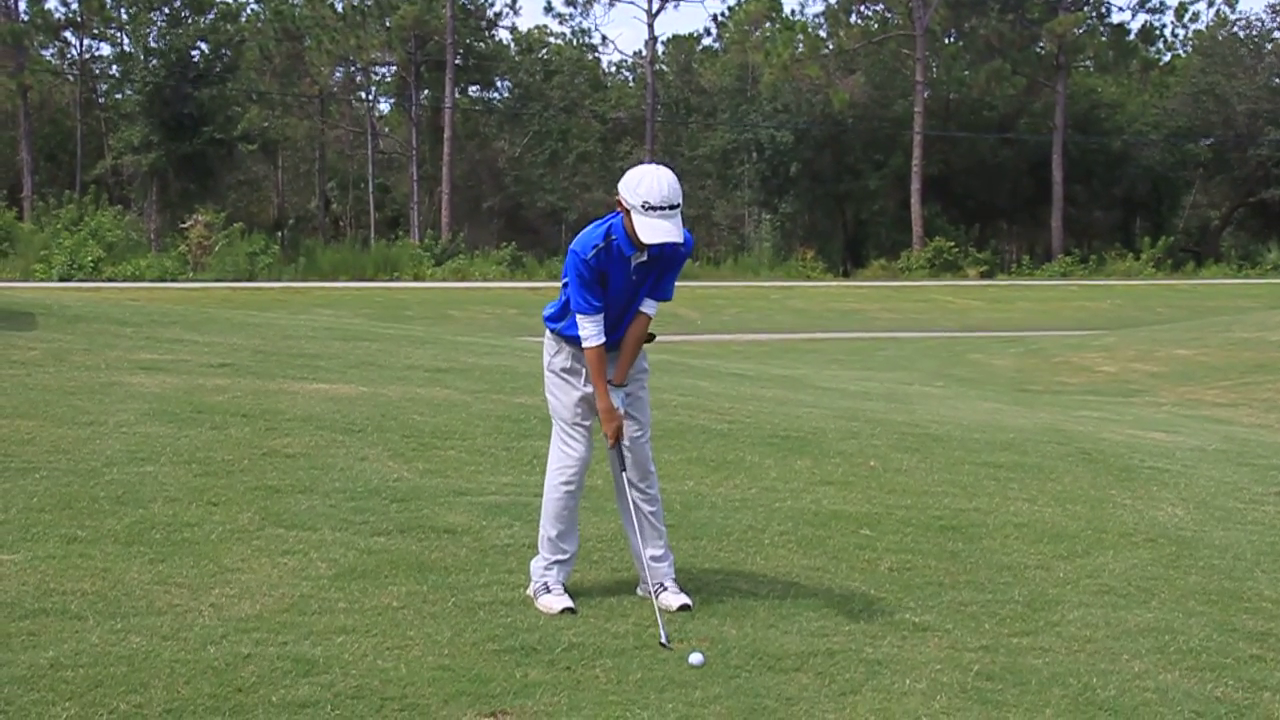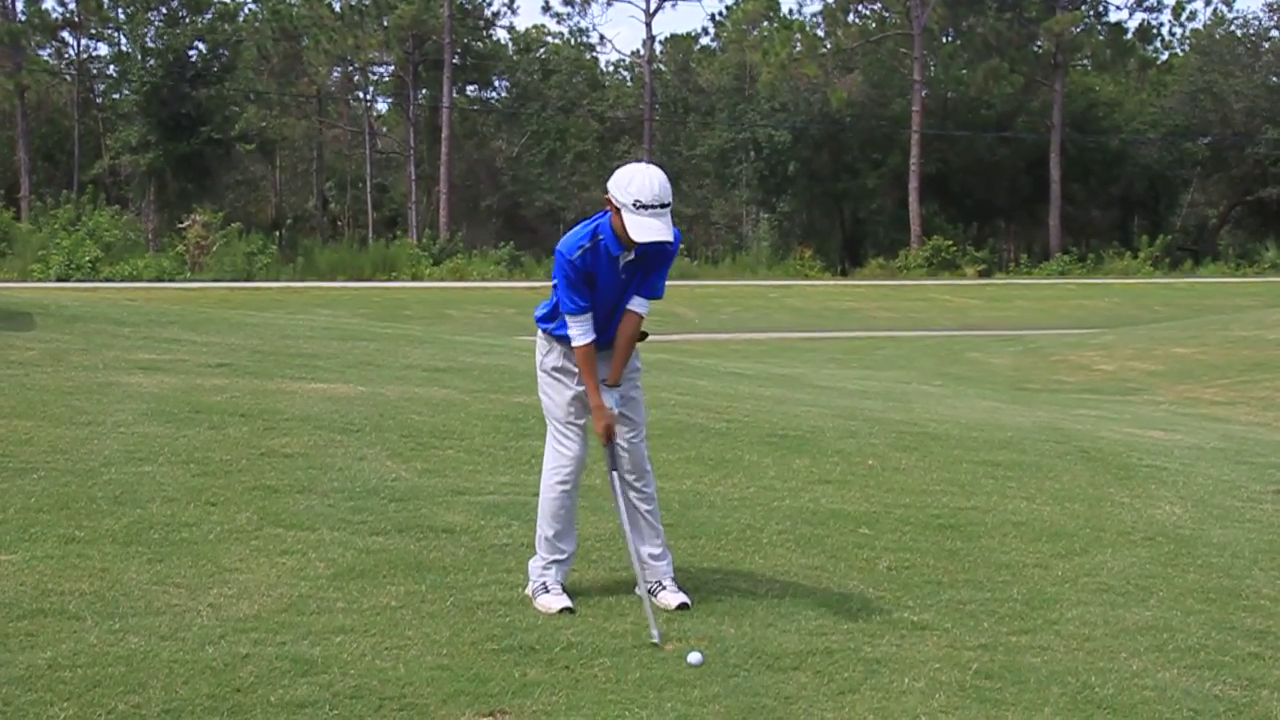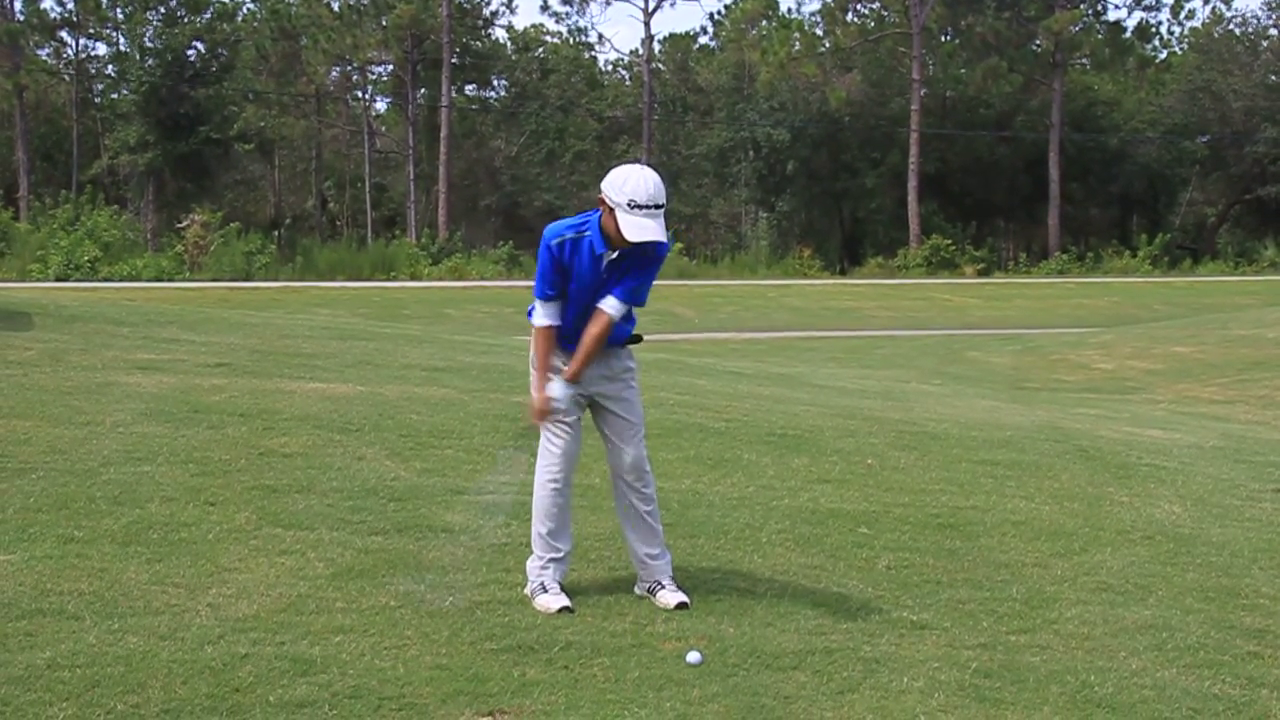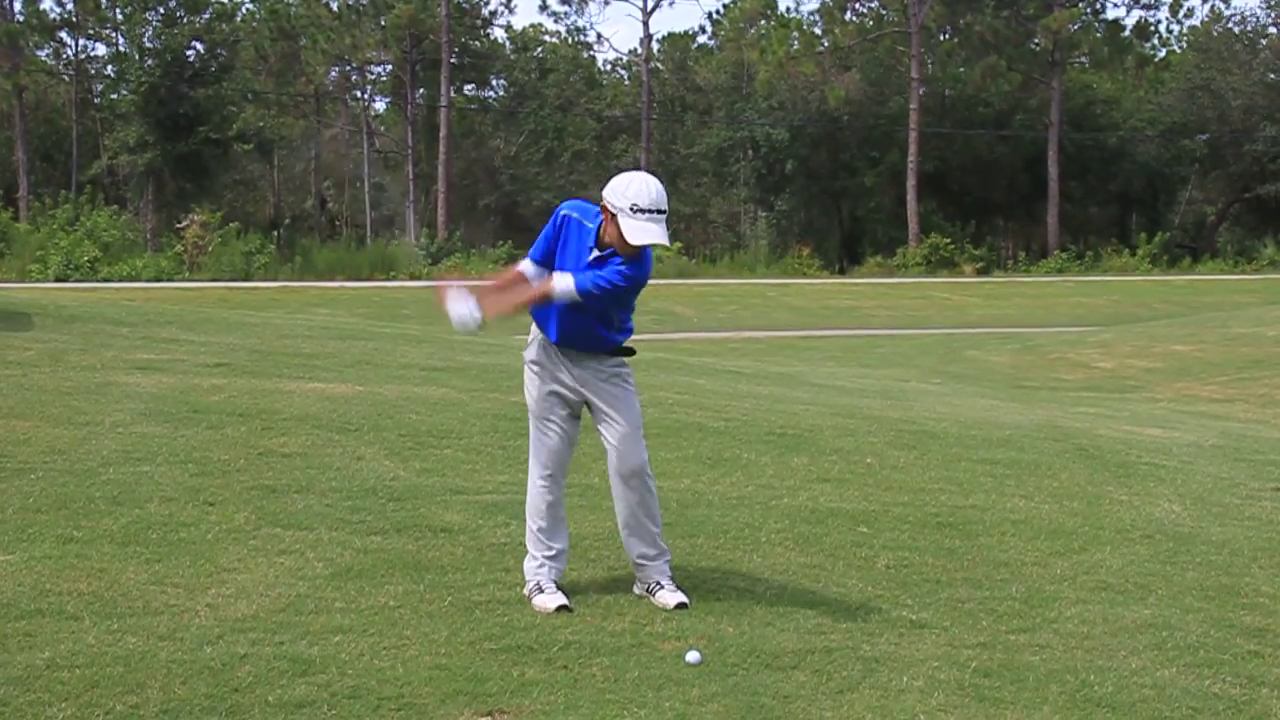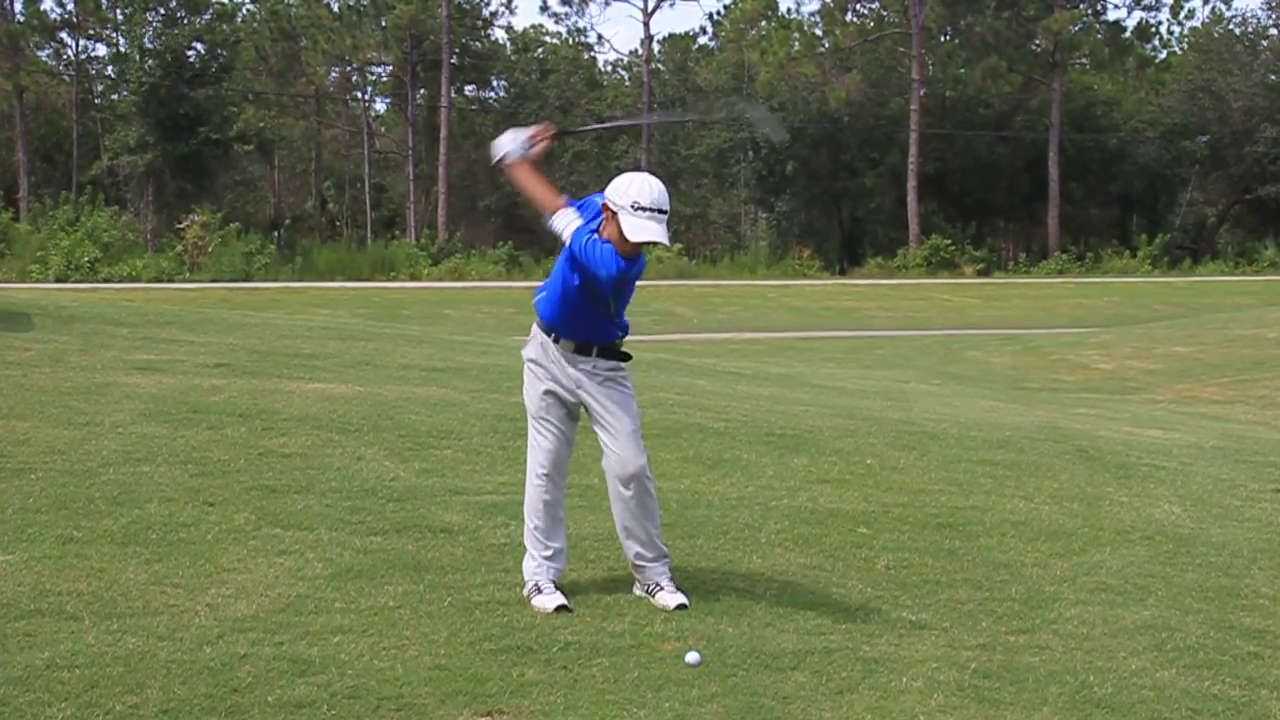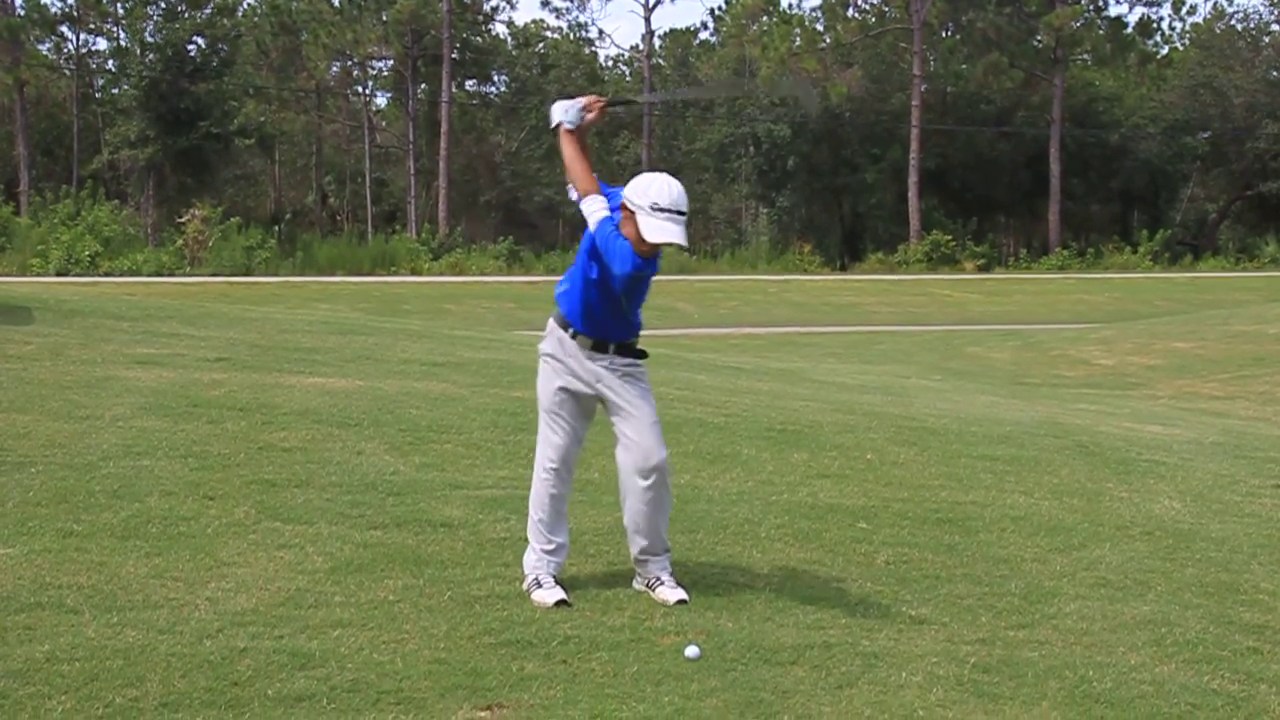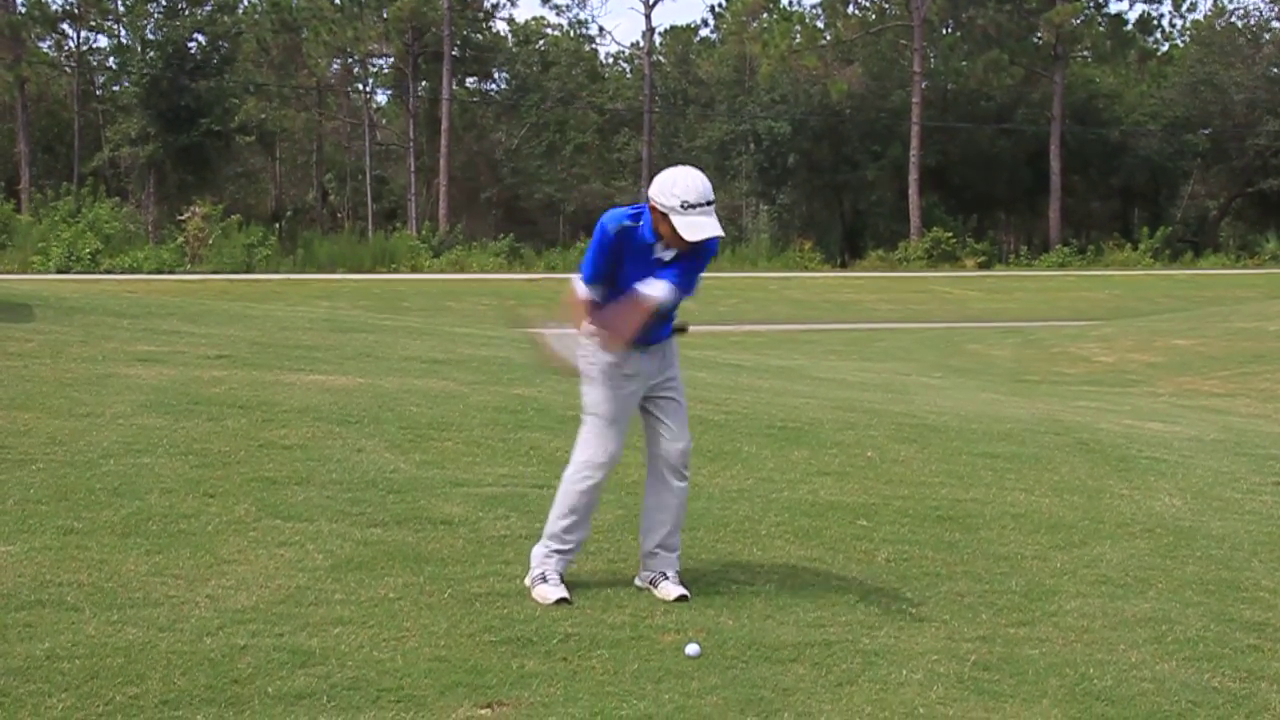
dt=0.2s
person 1, frame 1
left shoulder: (676, 245)
right shoulder: (587, 250)
left elbow: (644, 314)
right elbow: (590, 332)
left wrist: (619, 386)
right wrist: (604, 405)
left hip: (626, 355)
right hip: (572, 353)
left knee: (638, 463)
right knee: (571, 460)
left ankle: (657, 575)
right ankle: (548, 575)
person 1, frame 2
left shoulder: (664, 243)
right shoulder: (575, 250)
left elbow: (634, 313)
right elbow: (579, 331)
left wrist: (612, 386)
right wrist: (595, 403)
left hip: (619, 355)
right hip: (564, 355)
left knee: (634, 462)
right knee: (565, 461)
left ankle: (656, 573)
right ankle: (546, 575)
person 1, frame 3
left shoulder: (651, 249)
right shoulder: (560, 240)
left elbow: (606, 315)
right elbow: (546, 315)
left wrist: (573, 380)
right wrist: (541, 385)
left hip: (611, 357)
right hip: (556, 352)
left knee: (632, 464)
right knee: (556, 462)
left ankle: (654, 573)
right ankle: (544, 575)
person 1, frame 4
left shoulder: (633, 267)
right shoulder: (571, 216)
left elbow: (556, 290)
right elbow: (531, 269)
left wrist: (480, 307)
right wrist: (480, 293)
left hip: (604, 366)
right hip: (550, 353)
left knee: (631, 464)
right knee: (547, 466)
left ankle: (654, 573)
right ankle: (542, 575)
person 1, frame 5
left shoulder: (614, 267)
right shoulder: (598, 207)
left elbow: (558, 211)
right elbow: (562, 209)
left wrist: (518, 158)
right wrist: (523, 159)
left hip: (598, 366)
right hip: (547, 351)
left knee: (628, 467)
right knee: (546, 466)
left ankle: (652, 574)
right ankle: (541, 574)
person 1, frame 6
left shoulder: (630, 265)
right shoulder: (617, 204)
left elbow: (587, 191)
right elbow: (587, 187)
left wrist: (570, 125)
right wrist: (569, 129)
left hip: (618, 361)
right hip: (565, 348)
left knee: (647, 459)
right knee: (555, 458)
left ankle: (653, 568)
right ankle: (541, 568)
person 1, frame 7
left shoulder: (702, 245)
right shoulder: (617, 225)
left elbow: (649, 301)
right elbow: (585, 291)
left wrist: (612, 325)
right wrist: (591, 330)
left hip: (657, 352)
right hip: (611, 354)
left knee: (673, 457)
right knee: (596, 456)
left ankle: (658, 567)
right ankle: (547, 565)
